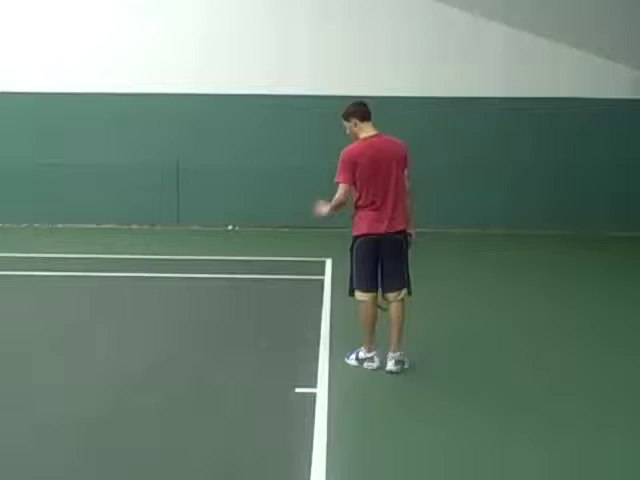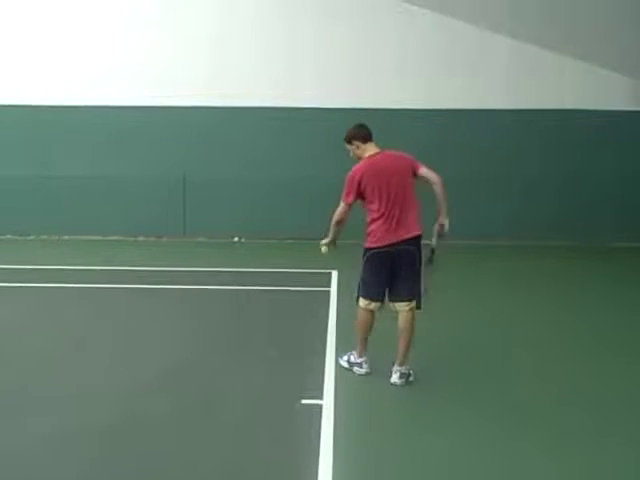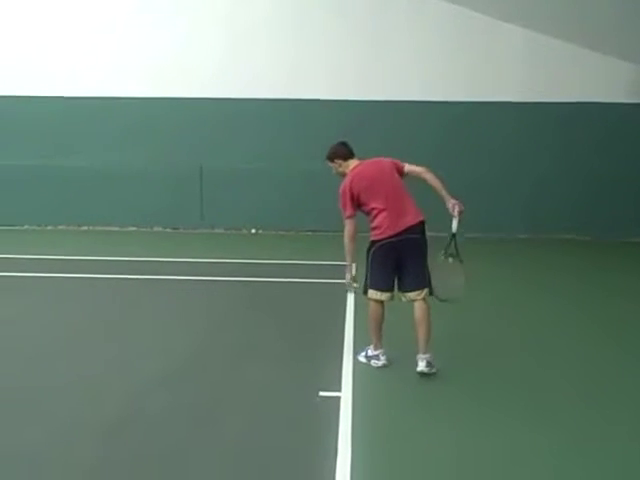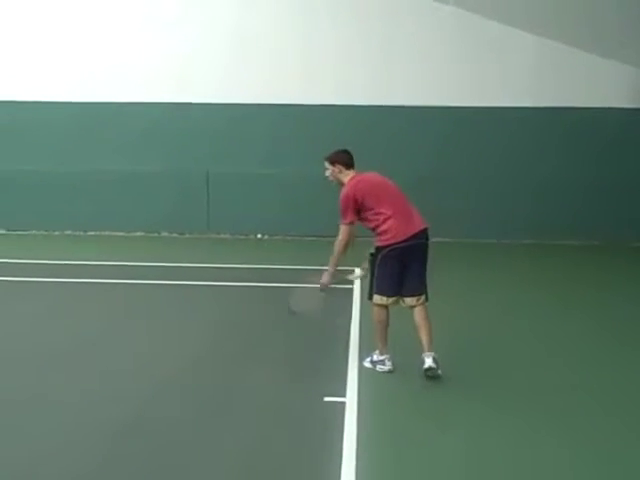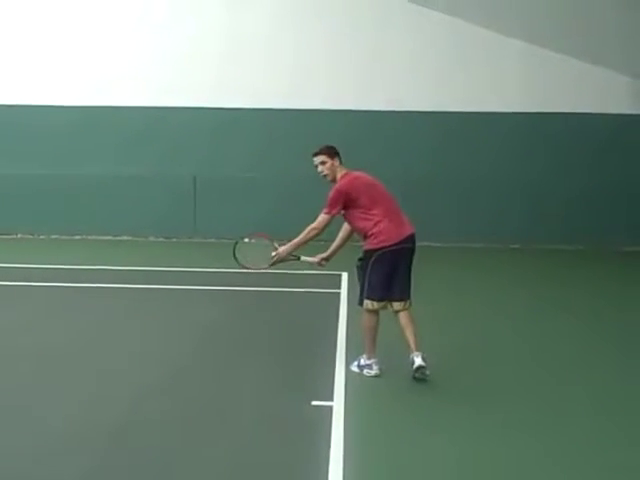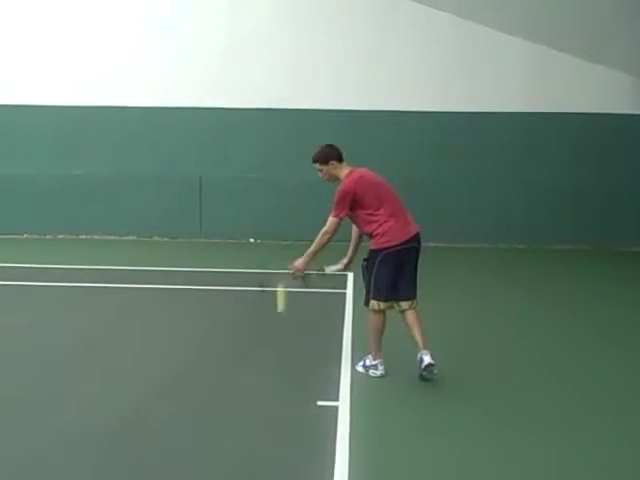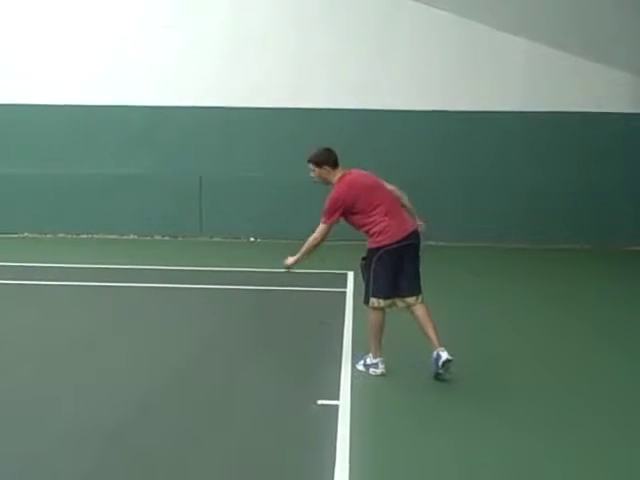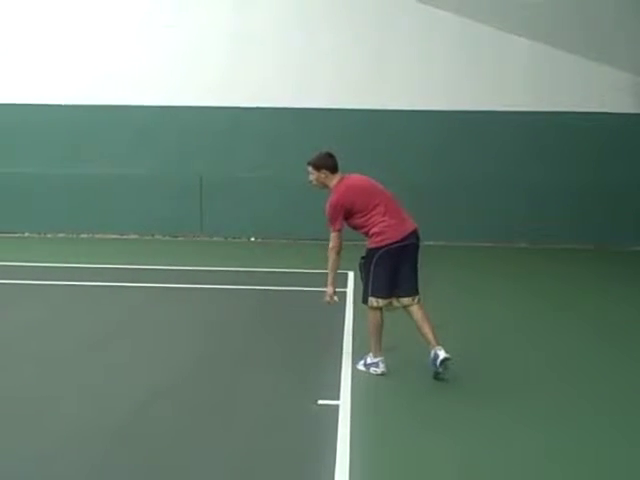
dt=0.5s
person 1, frame 1
left shoulder: (351, 153)
right shoulder: (399, 147)
left elbow: (342, 197)
right elbow: (406, 190)
left wrist: (327, 209)
right wrist: (409, 225)
left hip: (365, 232)
right hip: (396, 231)
left knee: (365, 295)
right knee: (396, 295)
left ankle: (368, 353)
right ankle: (395, 355)
person 1, frame 2
left shoulder: (358, 172)
right shoulder: (402, 159)
left elbow: (340, 215)
right elbow: (435, 179)
left wrist: (330, 238)
right wrist: (443, 215)
left hip: (378, 245)
right hip: (409, 241)
left knee: (366, 304)
right knee: (406, 307)
left ankle: (359, 358)
right ankle: (400, 368)
person 1, frame 3
left shoulder: (347, 185)
right shoulder: (383, 162)
left elbow: (350, 231)
right elbow: (422, 171)
left wrist: (350, 269)
right wrist: (448, 199)
left hip: (385, 237)
right hip: (414, 229)
left knee: (376, 296)
right knee: (420, 296)
left ankle: (376, 352)
right ankle: (424, 357)
person 1, frame 4
left shoulder: (348, 192)
right shoulder: (372, 178)
left elbow: (344, 238)
left wrist: (329, 271)
right wrist: (371, 262)
left hip: (392, 242)
right hip: (418, 234)
left knee: (380, 300)
right knee: (417, 301)
left ankle: (382, 356)
right ankle: (428, 355)
person 1, frame 5
left shoulder: (342, 187)
right shoulder: (357, 180)
left elbow: (317, 227)
right elbow: (350, 224)
left wrist: (288, 248)
right wrist: (328, 254)
left hip: (382, 245)
right hip: (405, 239)
left knee: (370, 304)
right knee: (401, 304)
left ankle: (369, 361)
right ankle: (416, 356)
person 1, frame 6
left shoulder: (346, 187)
right shoulder: (362, 176)
left elbow: (328, 231)
left wrist: (305, 259)
right wrist: (349, 257)
left hip: (388, 245)
right hip: (410, 238)
left knee: (376, 305)
right knee: (407, 303)
left ankle: (375, 361)
right ankle: (424, 354)
person 1, frame 7
left shoulder: (338, 195)
right shoulder: (359, 175)
left elbow: (319, 236)
right elbow: (394, 192)
left wrist: (296, 258)
right wrist: (414, 218)
left hip: (385, 243)
right hip: (408, 235)
left knee: (376, 302)
right knee: (413, 298)
left ankle: (375, 360)
right ankle: (439, 351)
person 1, frame 8
left shoulder: (336, 199)
right shoulder: (356, 181)
left elbow: (335, 247)
left wrist: (330, 284)
left hip: (385, 243)
right hip: (409, 235)
left knee: (374, 303)
right knee: (410, 300)
left ankle: (376, 359)
right ankle: (437, 350)
